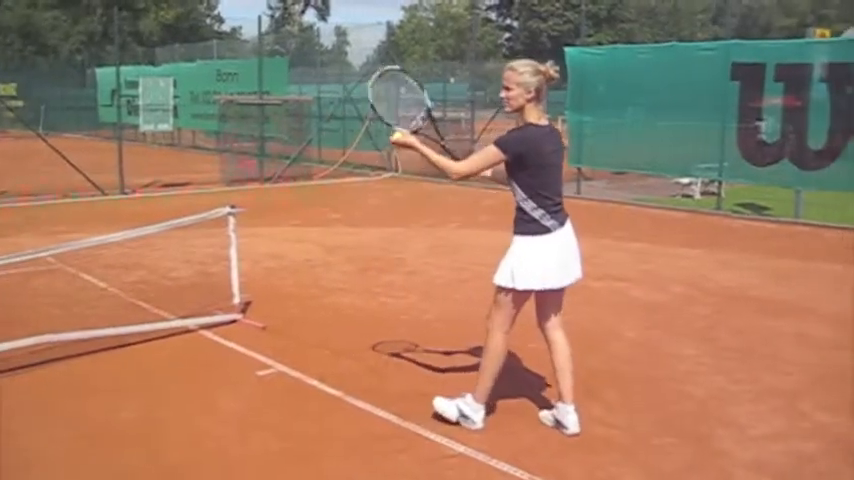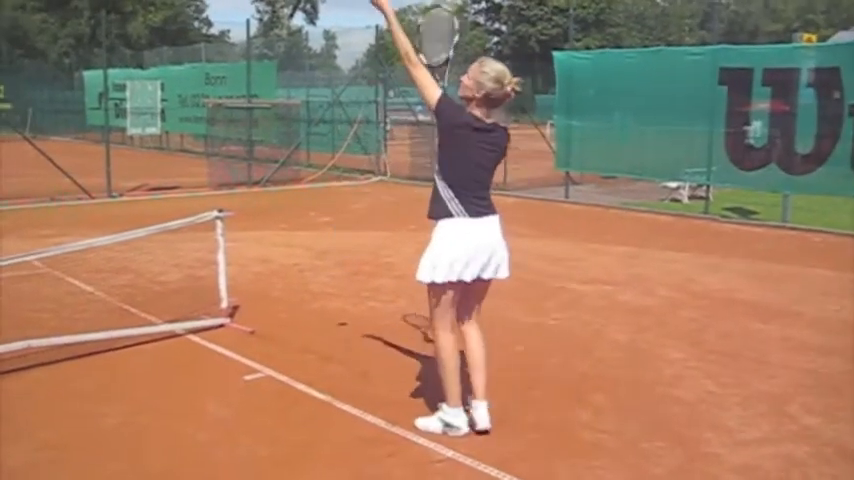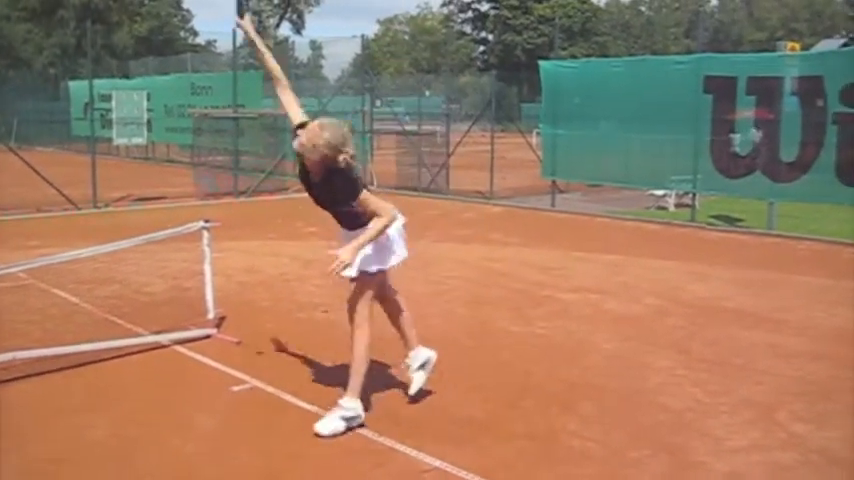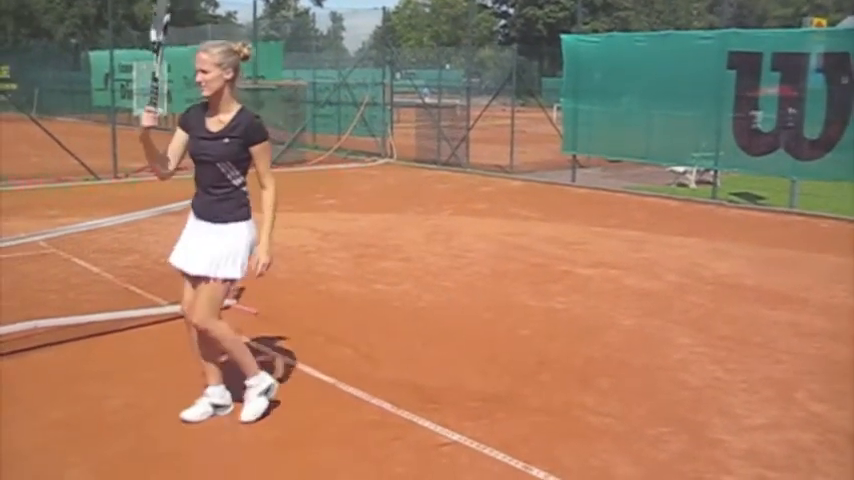
dt=1s
person 1, frame 1
left shoulder: (520, 138)
right shoulder: (550, 134)
left elbow: (458, 171)
left wrist: (414, 143)
right wrist: (497, 170)
left hip: (535, 245)
right hip: (559, 237)
left knee: (498, 325)
right knee: (552, 324)
left ankle: (473, 408)
right ankle: (566, 411)
person 1, frame 2
left shoulder: (453, 119)
right shoulder: (500, 135)
left elbow: (411, 62)
left hip: (456, 234)
right hip: (487, 231)
left knee: (443, 326)
right knee: (468, 321)
left ankle: (453, 413)
right ankle: (479, 407)
person 1, frame 3
left shoulder: (346, 181)
right shoulder: (306, 138)
left elbow: (389, 214)
right elbow: (282, 87)
left wrist: (353, 249)
right wrist: (258, 43)
left hip: (373, 232)
right hip: (361, 225)
left knee: (357, 307)
right knee: (382, 292)
left ankle: (350, 405)
right ankle: (417, 355)
person 1, frame 4
left shoulder: (250, 125)
right shoulder: (192, 118)
left elbow: (268, 187)
right elbow: (165, 170)
left wrist: (264, 242)
right wrist: (147, 135)
left hip: (230, 230)
right hip: (198, 224)
left knee: (205, 319)
right knee: (192, 314)
left ankle: (258, 380)
right ankle: (216, 393)
